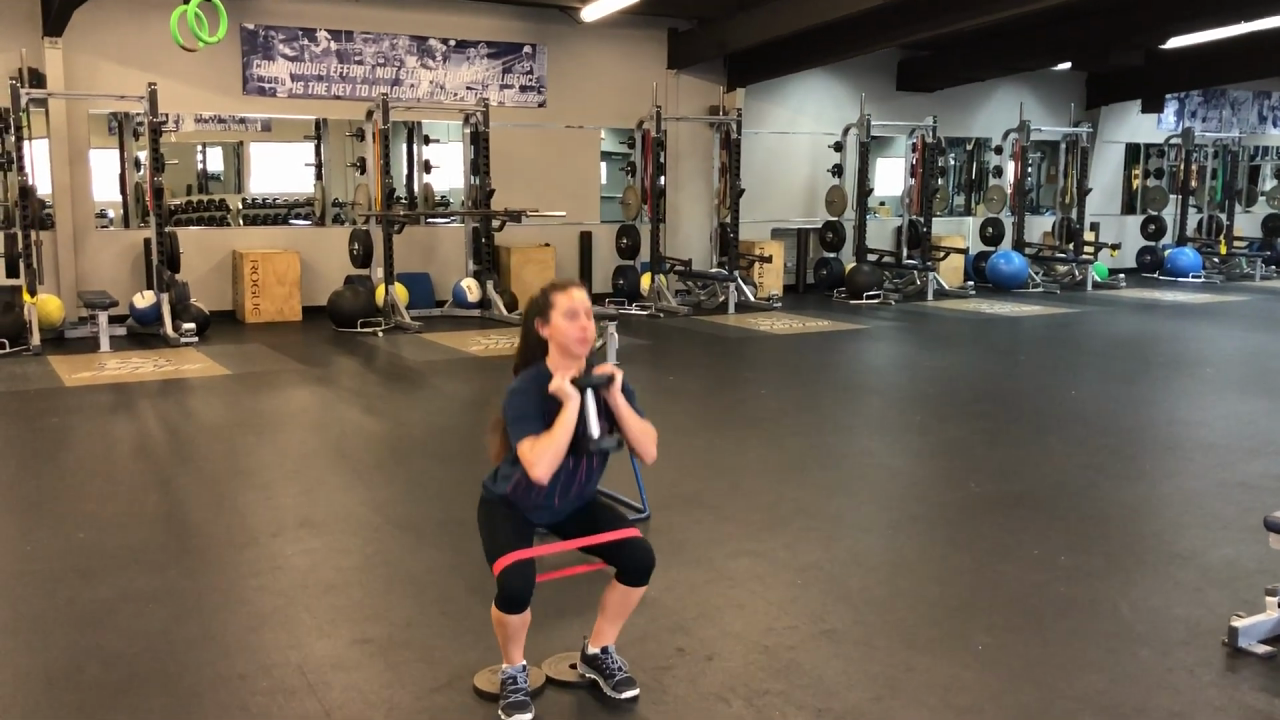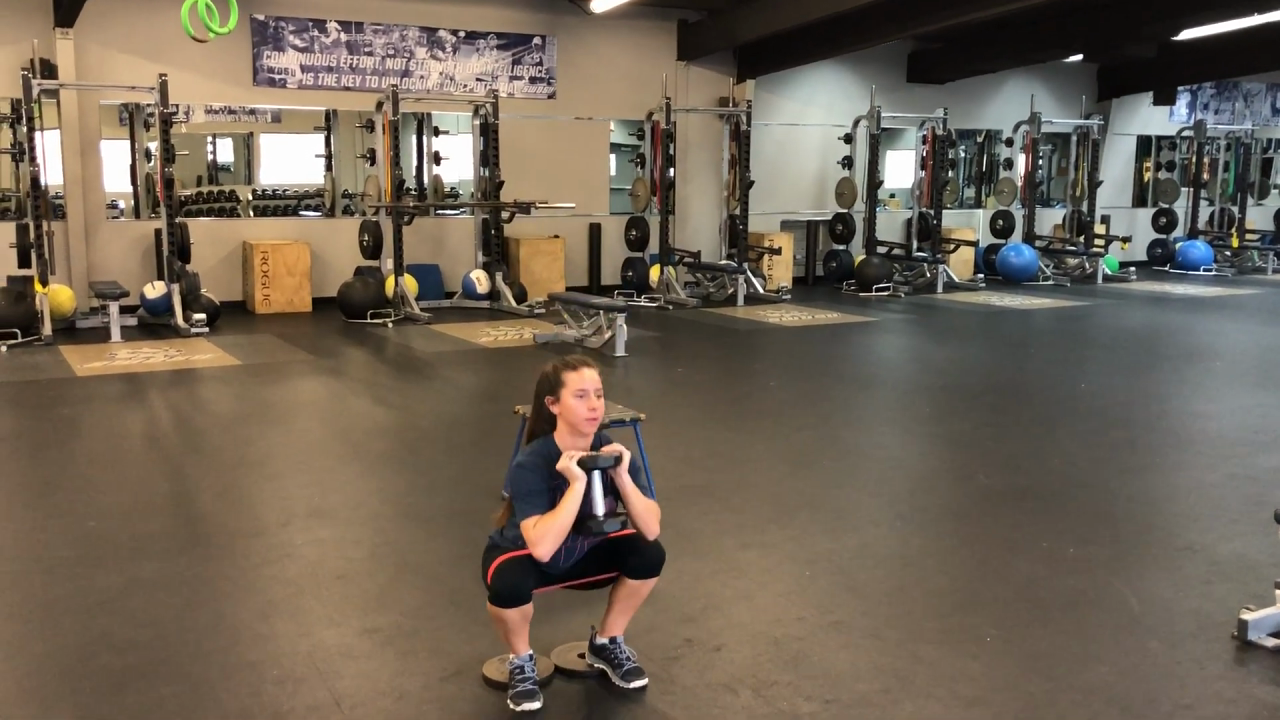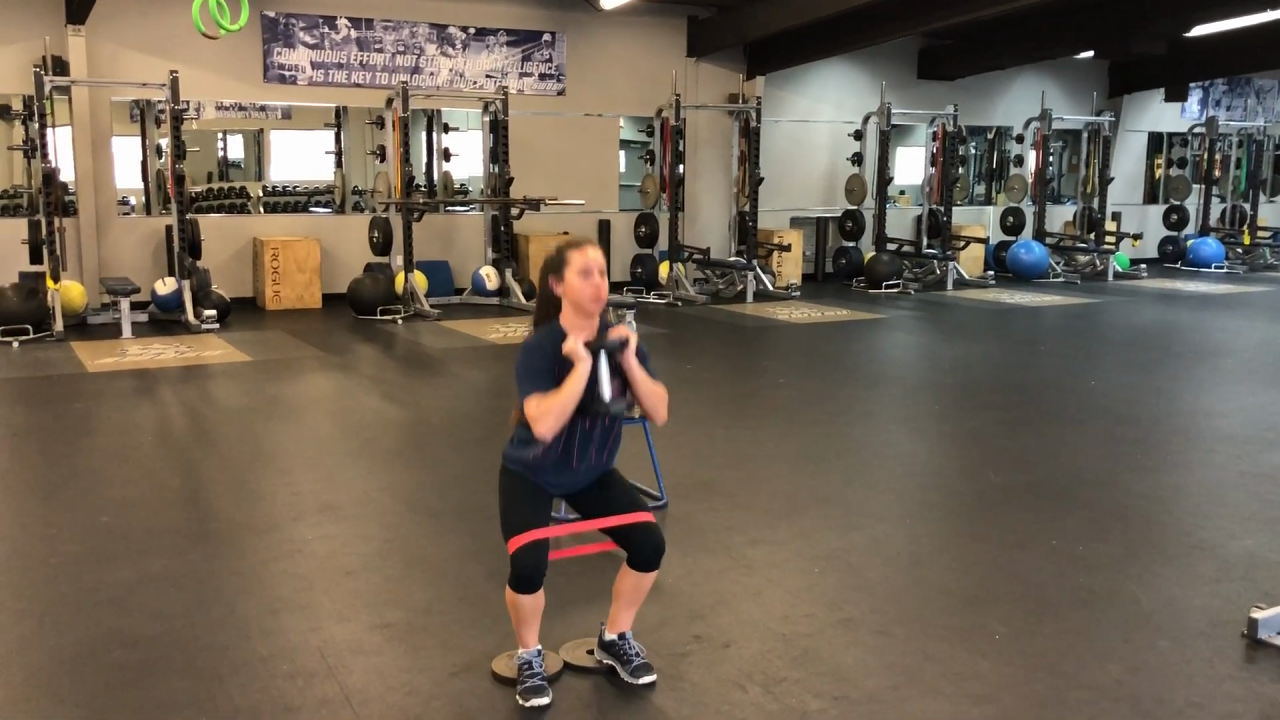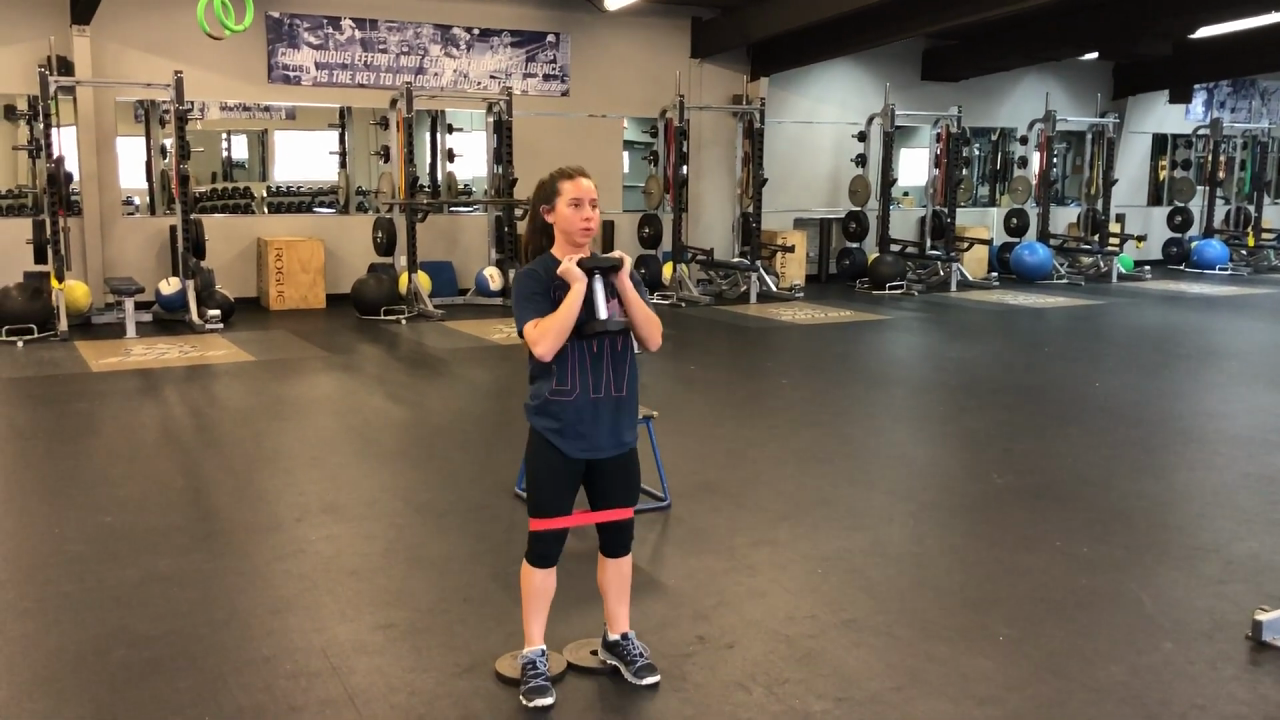
dt=0.4s
person 1, frame 1
left shoulder: (606, 377)
right shoulder: (526, 391)
left elbow: (648, 451)
right elbow: (540, 470)
left wrist: (615, 396)
right wrist: (571, 404)
left hip: (575, 502)
right hip: (511, 506)
left knee: (638, 559)
right knee: (516, 584)
left ankle: (597, 652)
right ankle: (513, 672)
person 1, frame 2
left shoulder: (613, 452)
right shoulder: (531, 464)
left elbow: (652, 530)
right elbow: (542, 548)
left wrist: (622, 477)
right wrist: (577, 482)
left hip: (580, 554)
right hip: (518, 552)
left knee: (649, 555)
right knee: (510, 585)
left ankle: (607, 642)
right ankle: (521, 662)
person 1, frame 3
left shoulder: (620, 341)
right shoulder: (539, 348)
left elbow: (659, 414)
right elbow: (543, 425)
left wrist: (631, 360)
right wrist: (581, 365)
left hip: (593, 472)
right hip: (531, 474)
left knee: (649, 546)
right knee: (528, 567)
left ankle: (615, 639)
right ankle: (529, 657)
person 1, frame 4
left shoulder: (616, 268)
right shoulder: (534, 277)
left elbow: (653, 340)
right elbow: (543, 346)
left wrist: (624, 283)
right wrist: (578, 285)
left hip: (615, 433)
right hip: (556, 435)
left knee: (618, 537)
right knee: (546, 542)
left ankle: (618, 639)
right ankle: (534, 657)
